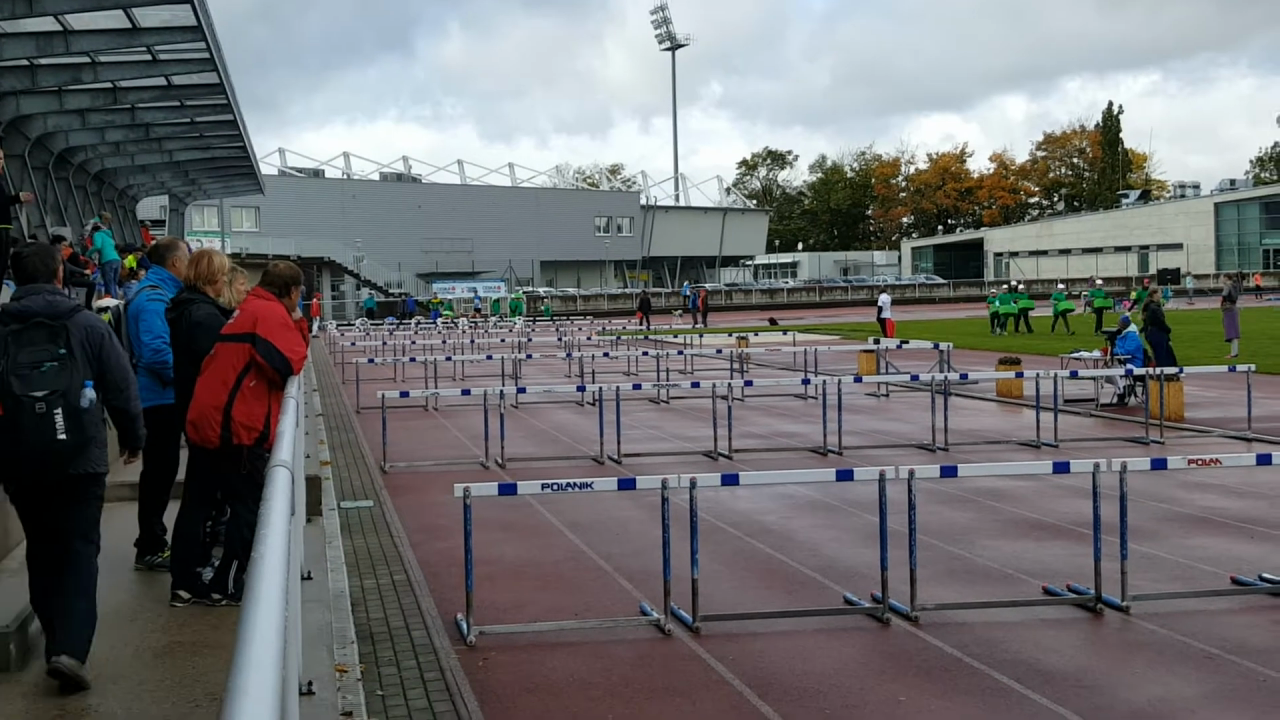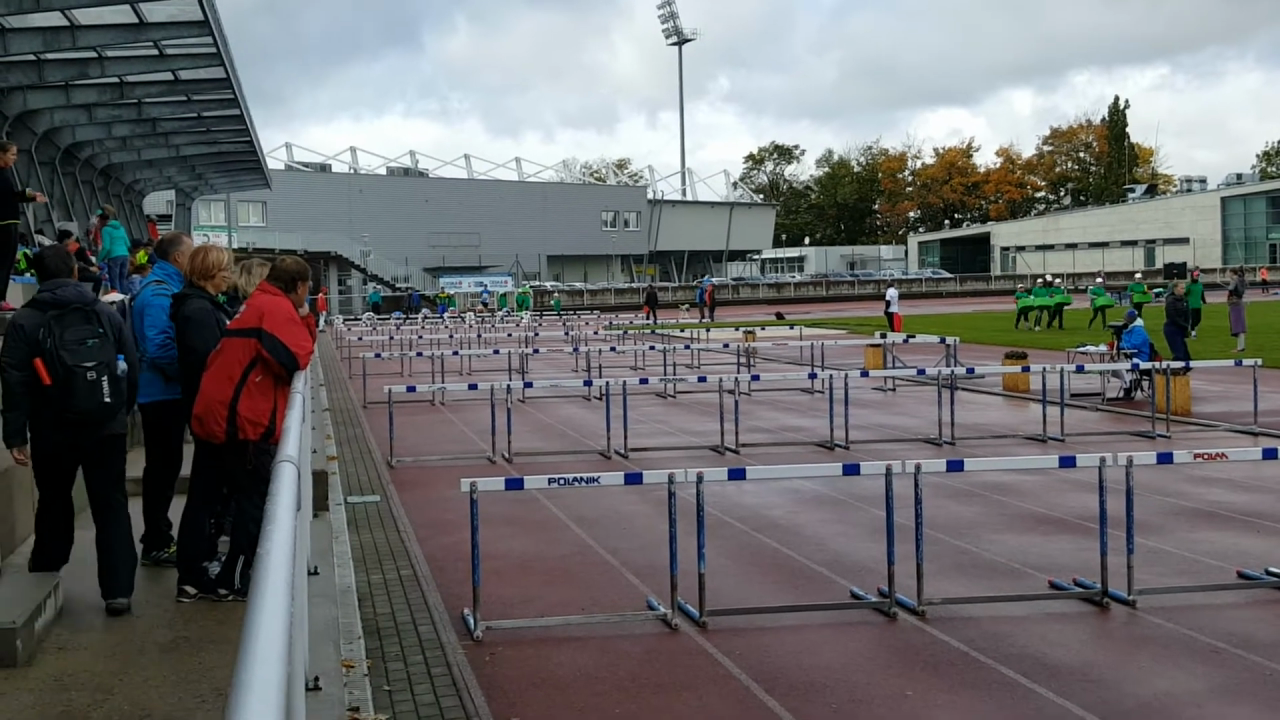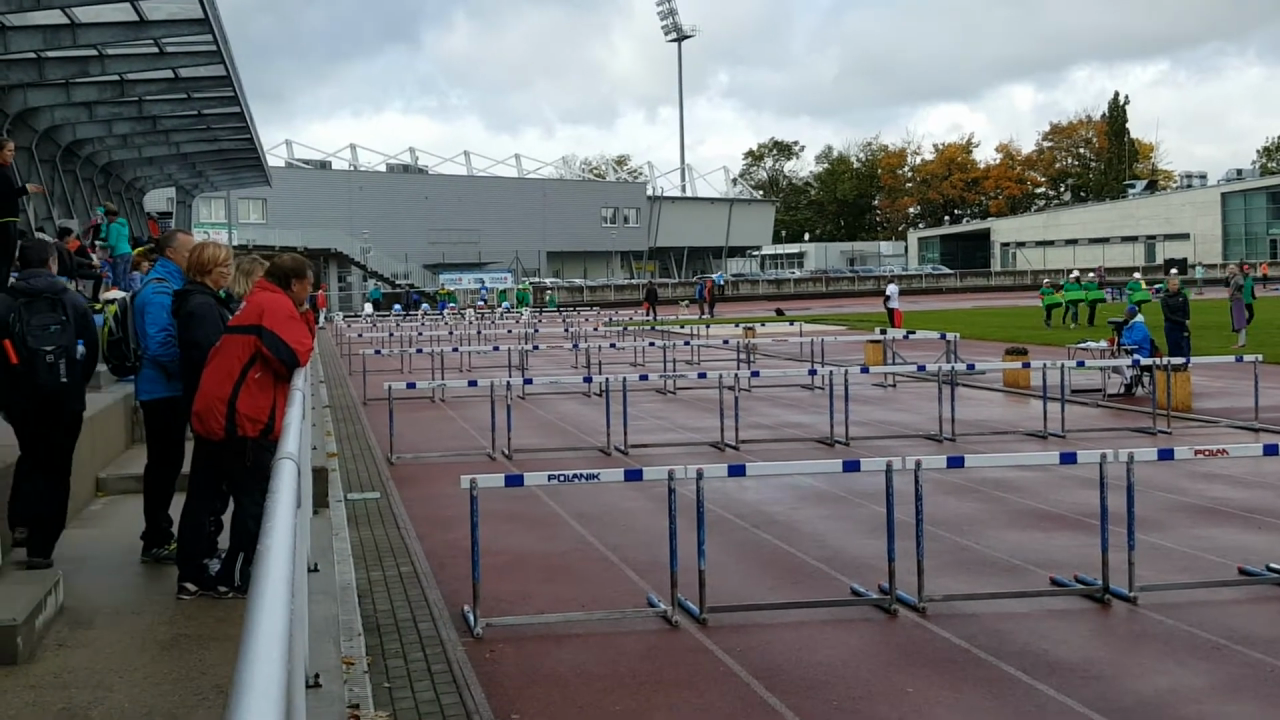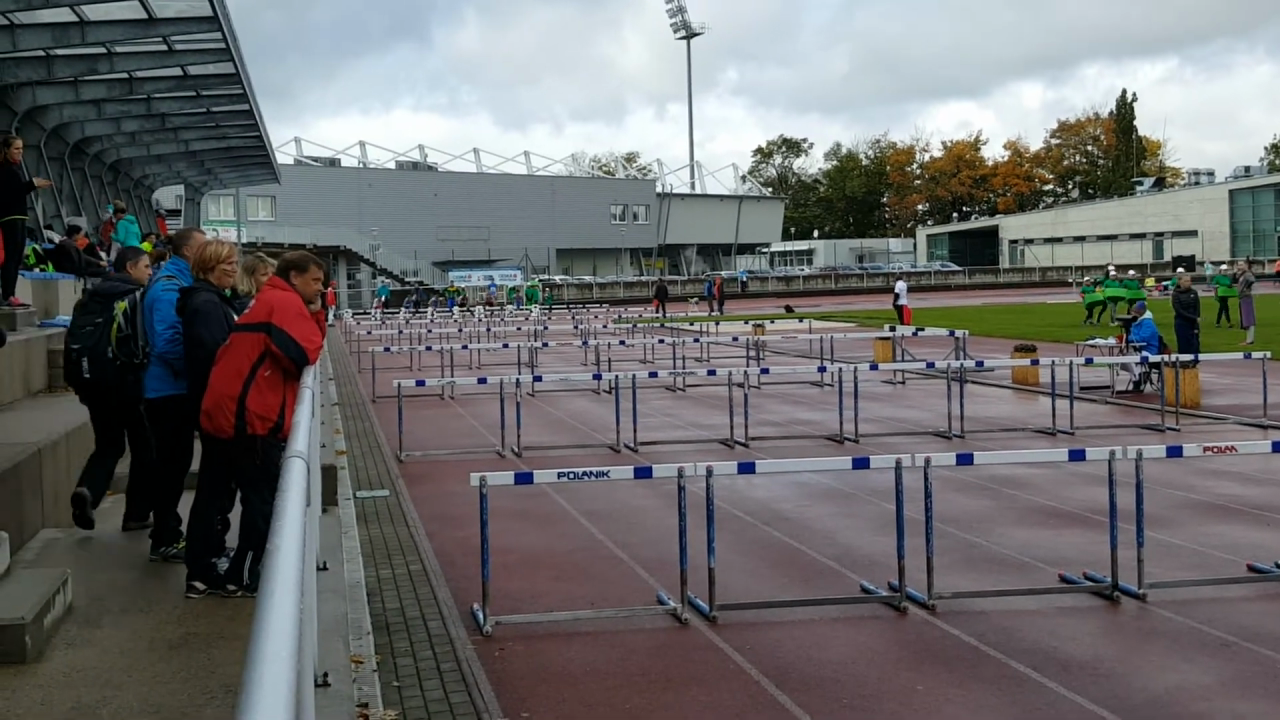
dt=1s
person 1, frame 1
right shoulder: (89, 326)
right elbow: (122, 393)
right wrist: (132, 439)
right hip: (81, 463)
left knee: (43, 551)
right knee: (80, 554)
left ankle: (58, 638)
right ankle: (68, 649)
person 1, frame 2
right shoulder: (106, 314)
right elbow: (130, 369)
right wrist: (120, 413)
left hip: (52, 430)
right hip: (106, 427)
left knee: (54, 501)
right knee: (112, 507)
left ankle: (46, 570)
right ankle: (118, 590)
person 1, frame 3
right shoulder: (74, 302)
right elbow: (91, 352)
right hip: (66, 401)
left knee: (29, 461)
right knee: (56, 471)
right ankle: (40, 548)
person 1, frame 4
left shoulder: (88, 299)
right shoulder: (139, 299)
left elbow: (73, 344)
right elbow: (147, 347)
left wrist: (80, 386)
left hip: (97, 388)
right hip: (132, 387)
left knee: (107, 447)
right knee: (142, 451)
left ankle: (86, 490)
right ankle: (136, 515)
person 2, frame 1
left shoulder: (189, 309)
right shoulder: (204, 315)
left knee: (203, 489)
right knee: (201, 492)
left ankle: (196, 562)
right ankle: (184, 582)
person 2, frame 2
left shoulder: (206, 305)
right shoulder: (198, 310)
right elbow: (207, 363)
left knee: (212, 486)
right knee: (206, 489)
left ankle: (203, 559)
right ankle: (192, 577)
person 2, frame 3
left shoulder: (209, 302)
right shoulder: (201, 306)
right elbow: (210, 358)
left knee: (212, 482)
right knee: (206, 485)
left ankle: (204, 555)
right ankle: (192, 573)
person 2, frame 4
left shoulder: (216, 300)
right shoulder: (205, 304)
right elbow: (214, 358)
right wrist: (231, 402)
left hip: (222, 404)
right hip: (217, 405)
left knee: (221, 480)
right knee: (216, 483)
left ankle: (213, 554)
right ankle: (201, 570)
person 3, frame 1
left shoulder: (249, 309)
right shoulder: (271, 313)
right elbow: (288, 364)
left wrist: (297, 325)
right wrist: (297, 324)
left hip: (212, 421)
right hip: (237, 426)
right knee: (249, 507)
right ankle: (226, 587)
person 3, frame 2
left shoulder: (257, 304)
right shoulder: (278, 308)
right elbow: (295, 360)
left wrist: (304, 321)
right wrist: (305, 321)
left hip: (219, 416)
right hip: (243, 420)
right knee: (254, 502)
right ankle: (233, 582)
person 3, frame 3
left shoulder: (258, 302)
right shoulder: (277, 306)
left elbow: (291, 350)
right elbow: (294, 358)
left wrist: (304, 317)
right wrist: (303, 319)
left hip: (219, 413)
right hip: (242, 419)
left knee: (230, 497)
right knee: (253, 502)
left ankle: (202, 575)
right ankle: (233, 580)
person 3, frame 4
left shoulder: (268, 300)
right shoulder: (287, 303)
right elbow: (303, 355)
left wrist: (316, 315)
right wrist: (315, 316)
left hip: (225, 412)
right hip: (251, 417)
left knee: (214, 496)
right knee: (263, 500)
left ankle: (201, 574)
right ankle: (241, 578)
person 4, frame 1
left shoulder: (159, 292)
right shoulder: (155, 298)
right elbow: (156, 352)
left hip: (161, 396)
right hip: (160, 397)
left knee: (162, 470)
right knee: (159, 471)
left ankle: (153, 541)
right ankle: (150, 549)
person 4, frame 2
left shoulder: (166, 287)
right shoulder: (160, 293)
right elbow: (160, 348)
left wrist: (184, 377)
left hip: (166, 391)
right hip: (162, 392)
left knee: (166, 465)
right knee: (163, 466)
left ankle: (159, 536)
right ankle: (156, 545)
person 4, frame 3
left shoulder: (169, 285)
right shoulder: (161, 291)
right elbow: (161, 346)
left wrist: (187, 374)
left hip: (167, 389)
right hip: (164, 390)
left knee: (166, 462)
right knee: (164, 464)
left ankle: (159, 534)
right ankle: (156, 542)
person 4, frame 4
left shoulder: (178, 283)
right shoulder: (170, 288)
right elbow: (168, 344)
left hip: (173, 387)
right hip: (171, 388)
left knee: (175, 461)
right knee: (172, 462)
left ankle: (168, 532)
right ankle: (164, 540)
